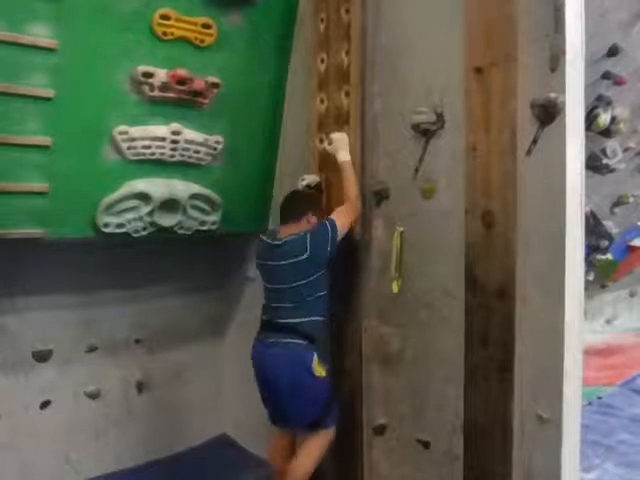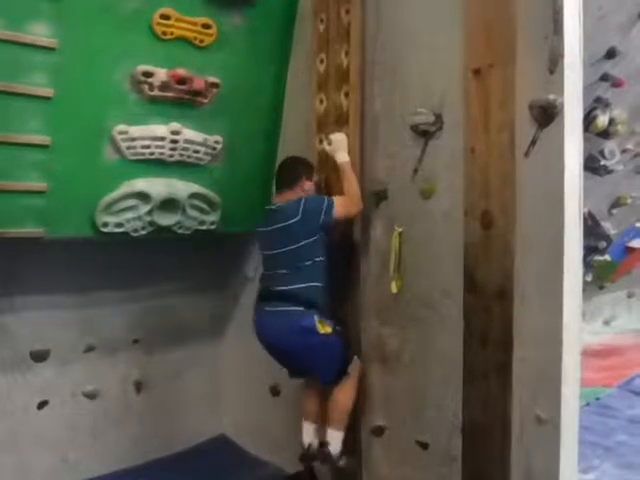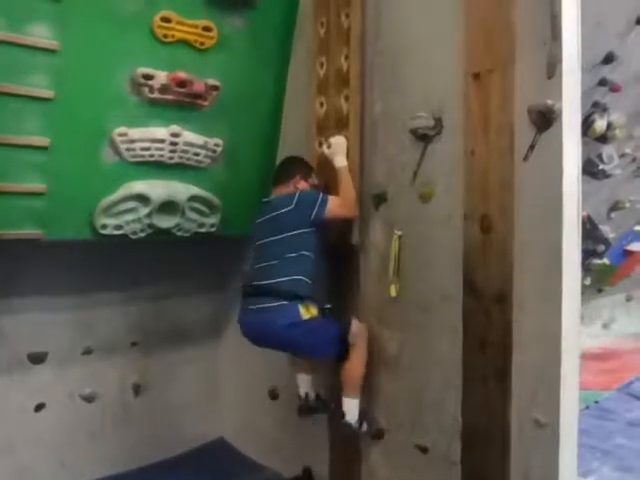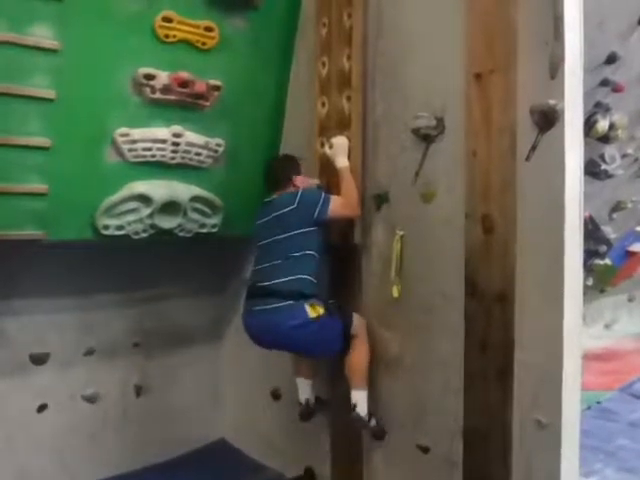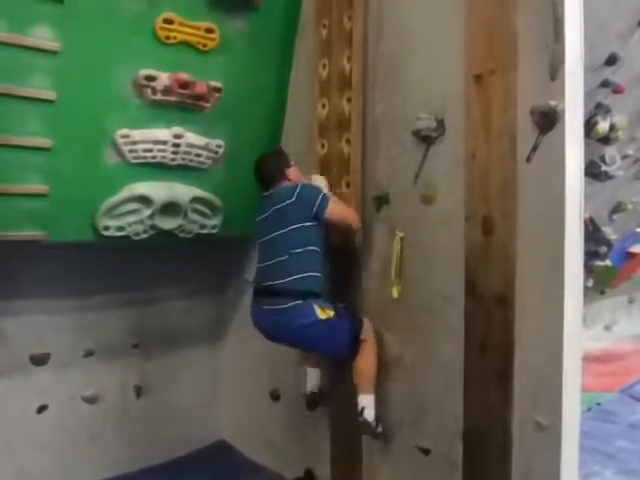
dt=0.5s
person 1, frame 1
left shoulder: (265, 244)
right shoulder: (313, 243)
right elbow: (352, 208)
left wrist: (309, 192)
right wrist: (343, 156)
left hip: (264, 351)
right hip: (297, 354)
left knee: (285, 428)
right knee: (322, 430)
person 1, frame 2
left shoulder: (265, 217)
right shoulder: (307, 207)
right elbow: (354, 204)
right wrist: (341, 155)
left hip: (265, 320)
right hip: (298, 319)
left knee: (317, 375)
right knee: (350, 371)
left ankle: (310, 444)
right ankle: (333, 447)
person 1, frame 3
left shoulder: (265, 211)
right shoulder: (299, 201)
right elbow: (350, 208)
right wrist: (340, 160)
left hip: (250, 317)
right hip: (281, 314)
left knee: (305, 332)
right knee: (356, 334)
left ankle: (306, 397)
right ankle: (351, 417)
person 1, frame 4
left shoulder: (265, 213)
right shoulder: (303, 199)
right elbow: (352, 208)
left wrist: (314, 190)
right wrist: (341, 161)
left hip: (254, 318)
right hip: (287, 315)
left knee: (307, 335)
right knee: (357, 328)
left ankle: (306, 402)
right ankle: (360, 411)
person 1, frame 5
left shoulder: (264, 209)
right shoulder: (302, 194)
right elbow: (352, 221)
right wrist: (321, 192)
left hip: (263, 314)
right hip: (297, 311)
left knee: (316, 327)
right knee: (365, 334)
left ankle: (313, 387)
right ankle: (367, 413)
